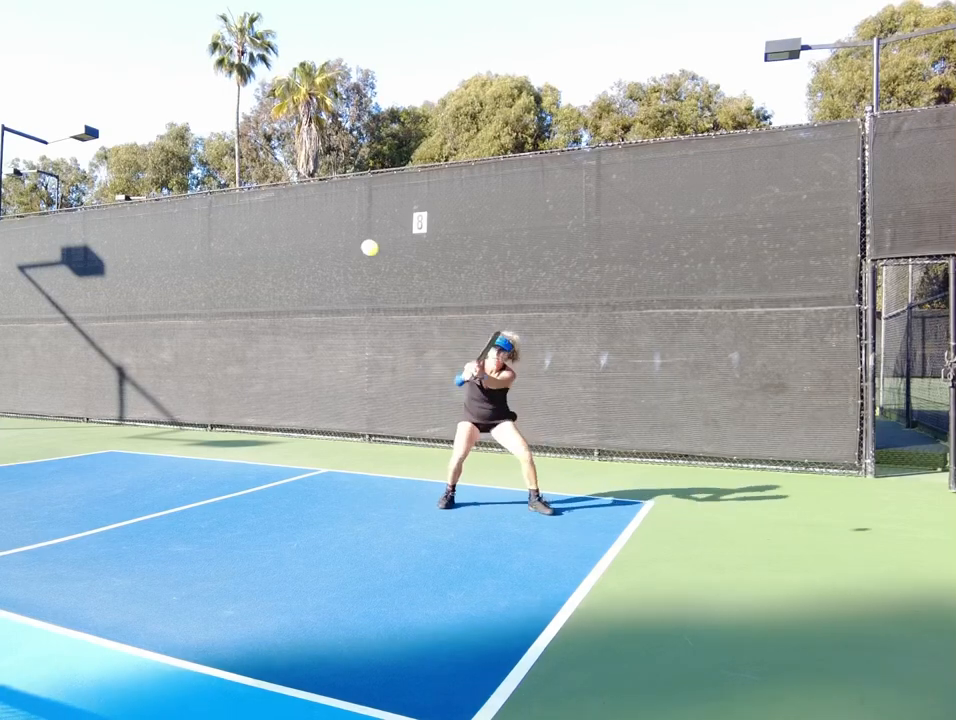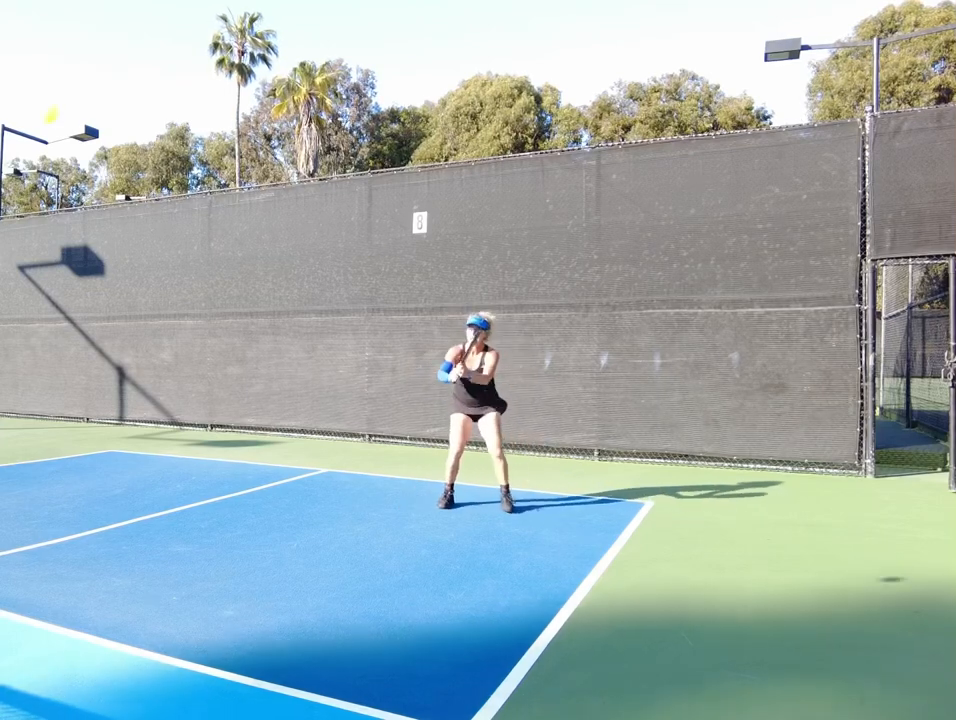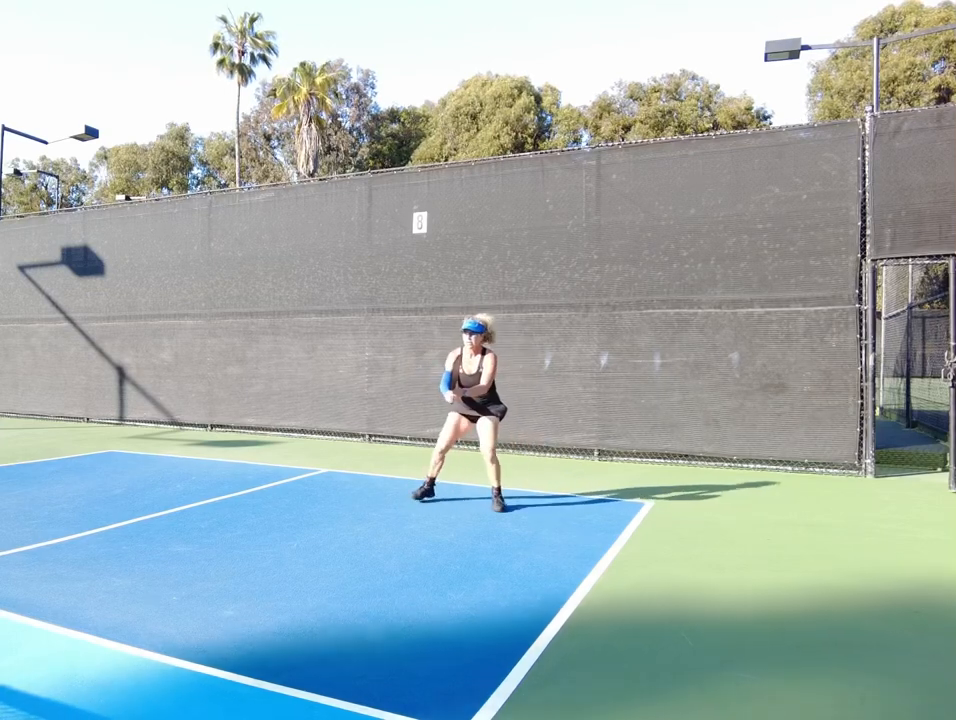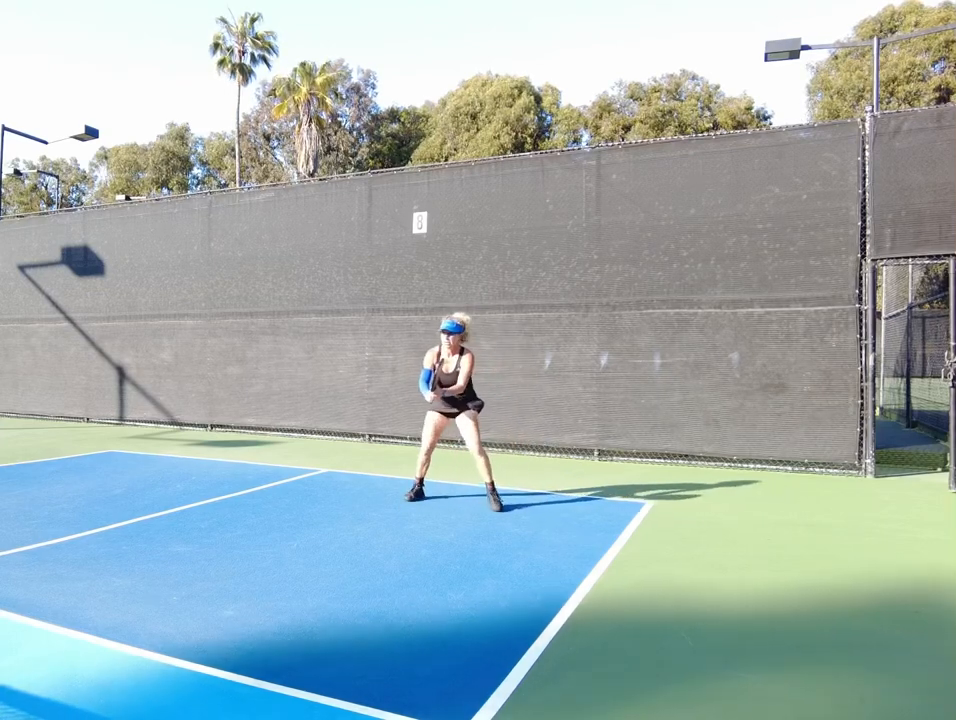
dt=0.3s
person 1, frame 1
left shoulder: (508, 373)
right shoulder: (475, 365)
left elbow: (494, 384)
left wrist: (480, 376)
right wrist: (467, 375)
left hip: (499, 419)
right hip: (472, 417)
left knee: (525, 454)
right knee: (458, 454)
left ankle: (534, 498)
right ankle: (449, 493)
person 1, frame 2
left shoulder: (491, 354)
right shoulder: (455, 351)
left elbow: (486, 378)
right elbow: (441, 375)
left wrist: (467, 374)
right wrist: (451, 376)
left hip: (488, 406)
right hip: (462, 407)
left knee: (496, 450)
right knee: (455, 450)
left ankle: (505, 494)
right ankle: (448, 493)
person 1, frame 3
left shoulder: (490, 357)
right shoulder: (454, 355)
left elbow: (484, 387)
right elbow: (445, 383)
left wrist: (462, 392)
right wrist: (447, 393)
left hip: (487, 408)
right hip: (462, 408)
left knee: (488, 452)
right knee: (441, 446)
left ankle: (497, 495)
right ankle: (428, 485)
person 1, frame 4
left shoulder: (467, 356)
right shoulder: (433, 354)
left elbow: (461, 386)
right elbow: (424, 381)
left wrist: (442, 392)
right wrist: (428, 394)
left hip: (465, 404)
right hip: (439, 405)
left knee: (476, 447)
right knee: (426, 447)
left ankle: (491, 491)
right ankle: (418, 487)
